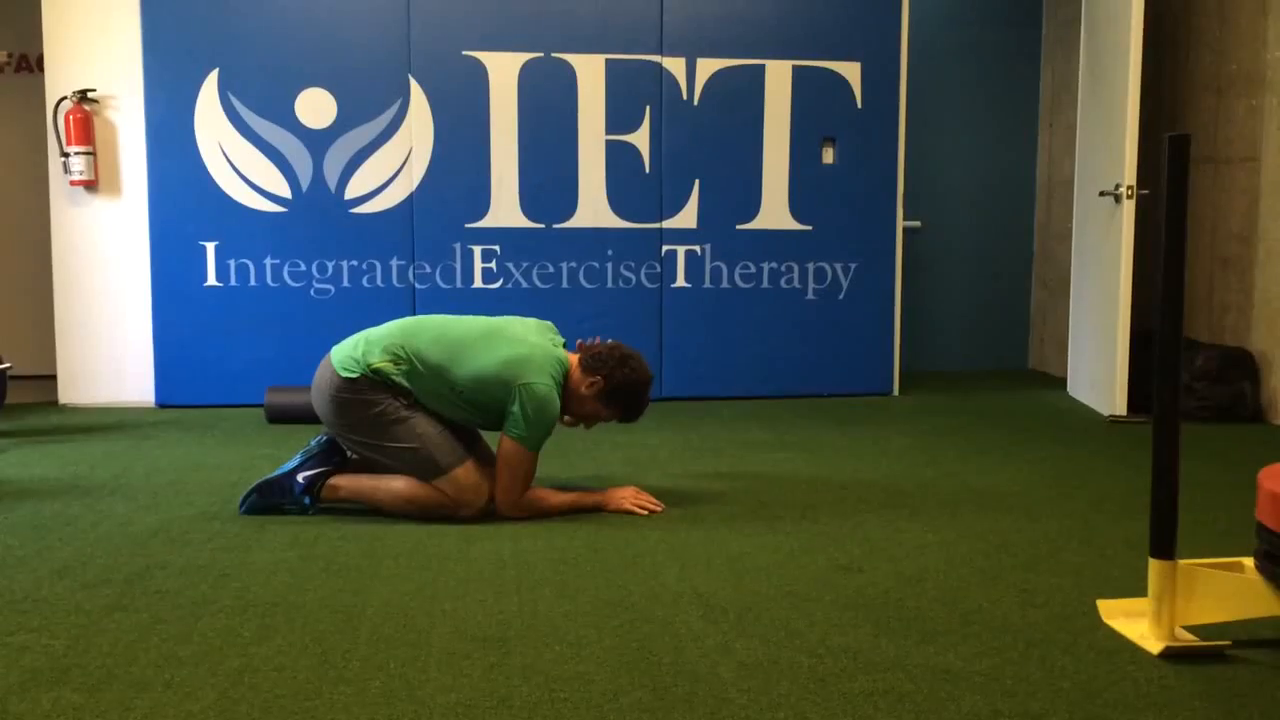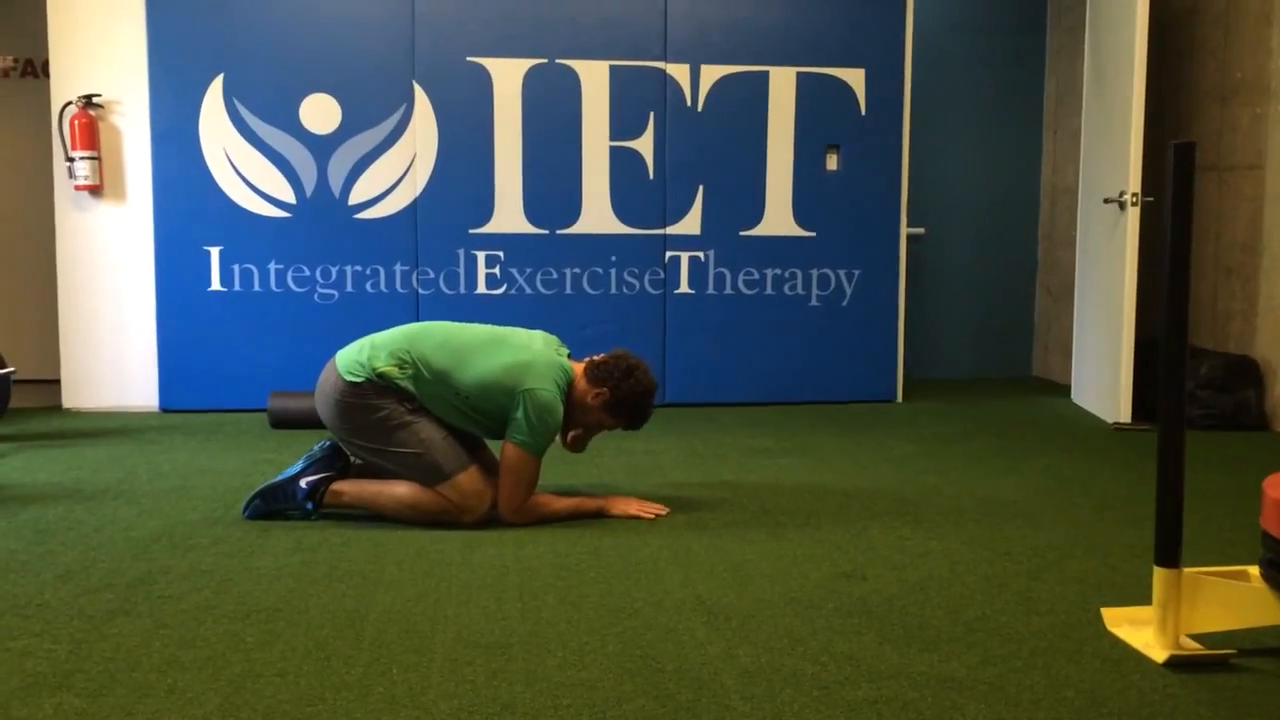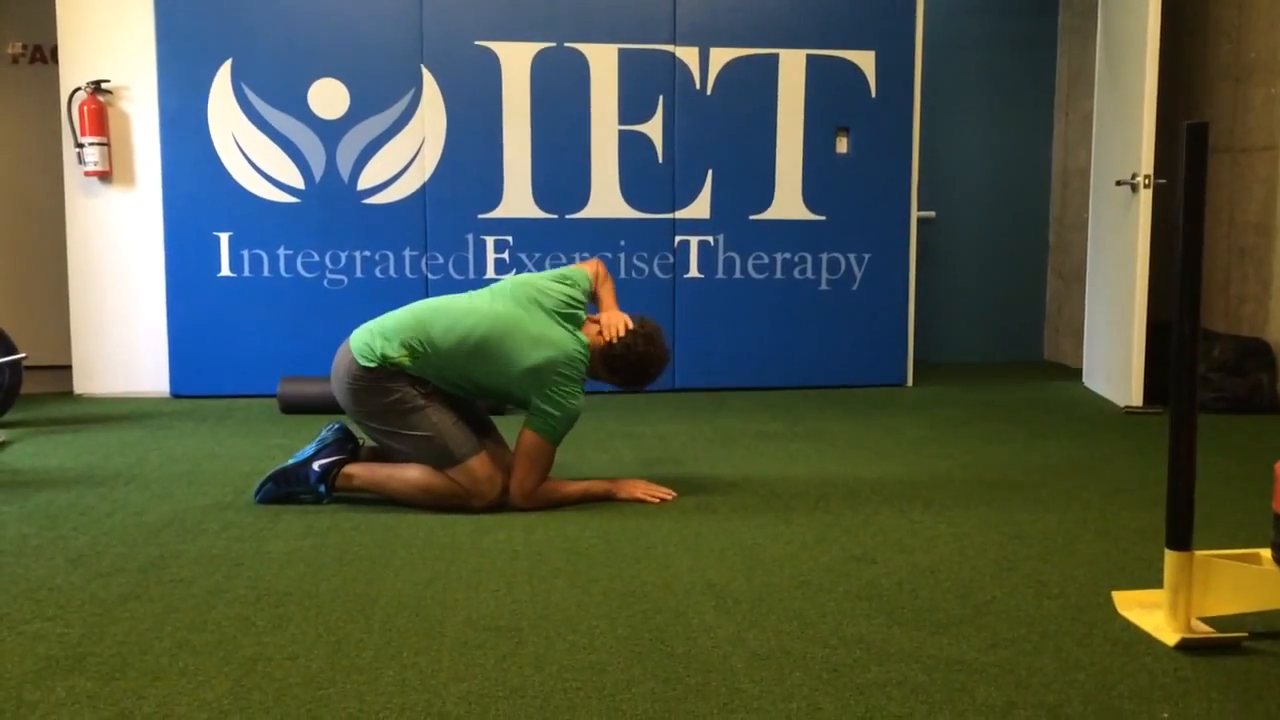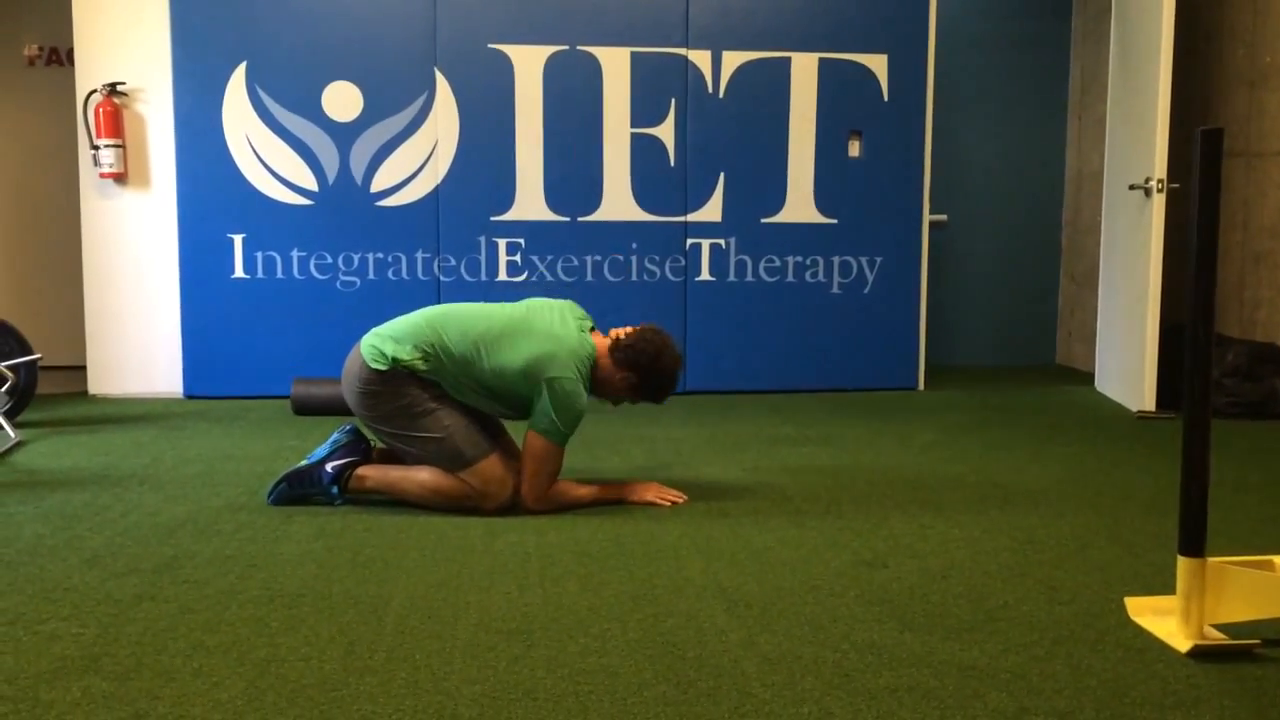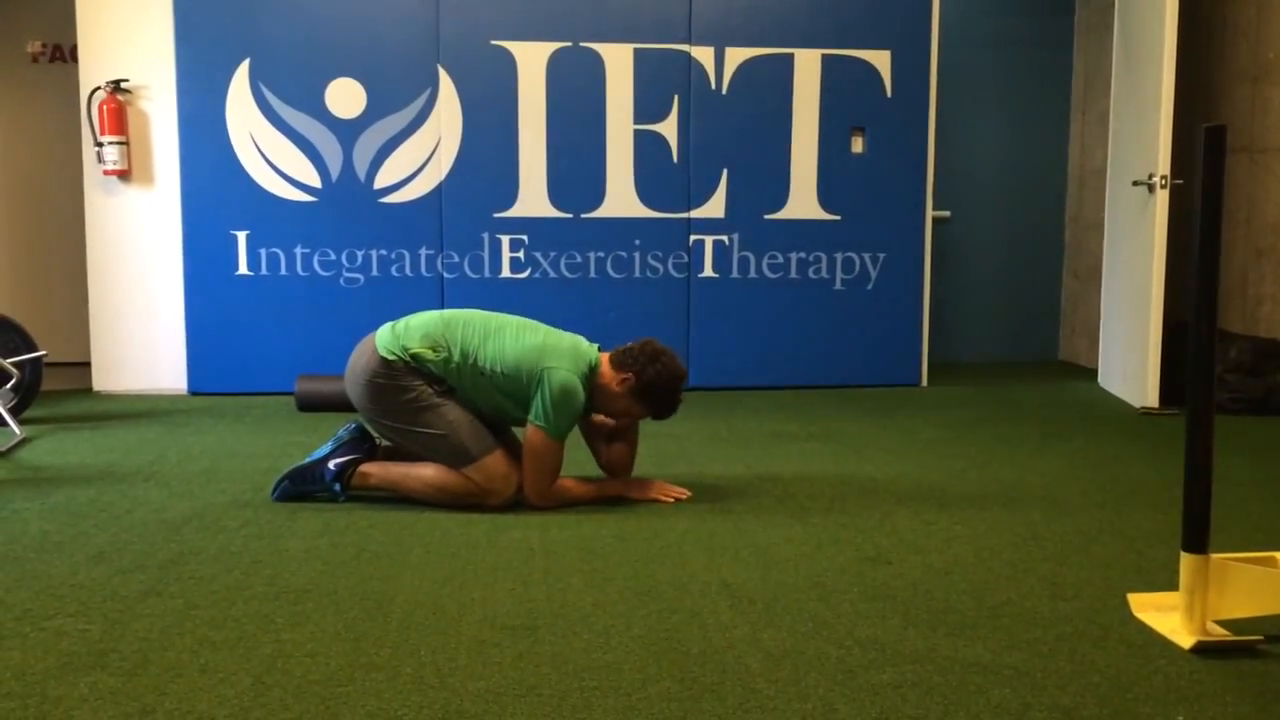
dt=1s
person 1, frame 1
left shoulder: (548, 337)
right shoulder: (539, 389)
left elbow: (566, 414)
right elbow: (511, 501)
left wrist: (586, 358)
right wrist: (602, 499)
left hip: (364, 367)
right hip: (353, 385)
left knee: (486, 474)
right knee: (471, 496)
left ankle: (344, 458)
right ankle: (317, 485)
person 1, frame 2
left shoulder: (553, 351)
right shoulder: (542, 396)
left elbow: (573, 443)
right elbow: (514, 508)
left wrist: (591, 407)
right wrist: (603, 504)
left hip: (367, 373)
right hip: (358, 390)
left knee: (488, 480)
right knee: (473, 502)
left ankle: (345, 465)
right ankle: (319, 491)
person 1, frame 3
left shoulder: (565, 291)
right shoulder: (563, 385)
left elbow: (598, 269)
right elbow: (523, 492)
left wrist: (610, 310)
right wrist: (613, 488)
left hip: (377, 348)
right hip: (373, 372)
left knee: (500, 465)
right knee: (486, 488)
left ankle: (355, 451)
right ankle: (334, 473)
person 1, frame 4
left shoulder: (574, 317)
right shoulder: (565, 382)
right elbow: (535, 495)
left wrist: (622, 344)
right wrist: (623, 491)
left hip: (391, 354)
right hip: (382, 376)
left knee: (509, 467)
right knee: (496, 489)
left ankle: (364, 452)
right ankle: (346, 475)
person 1, frame 5
left shoulder: (586, 356)
right shoulder: (565, 382)
left elbow: (617, 466)
right elbow: (538, 491)
left wrist: (631, 404)
right wrist: (626, 489)
left hip: (400, 356)
right hip: (387, 371)
left knee: (511, 464)
right knee: (500, 485)
left ankle: (369, 449)
right ankle: (348, 473)
